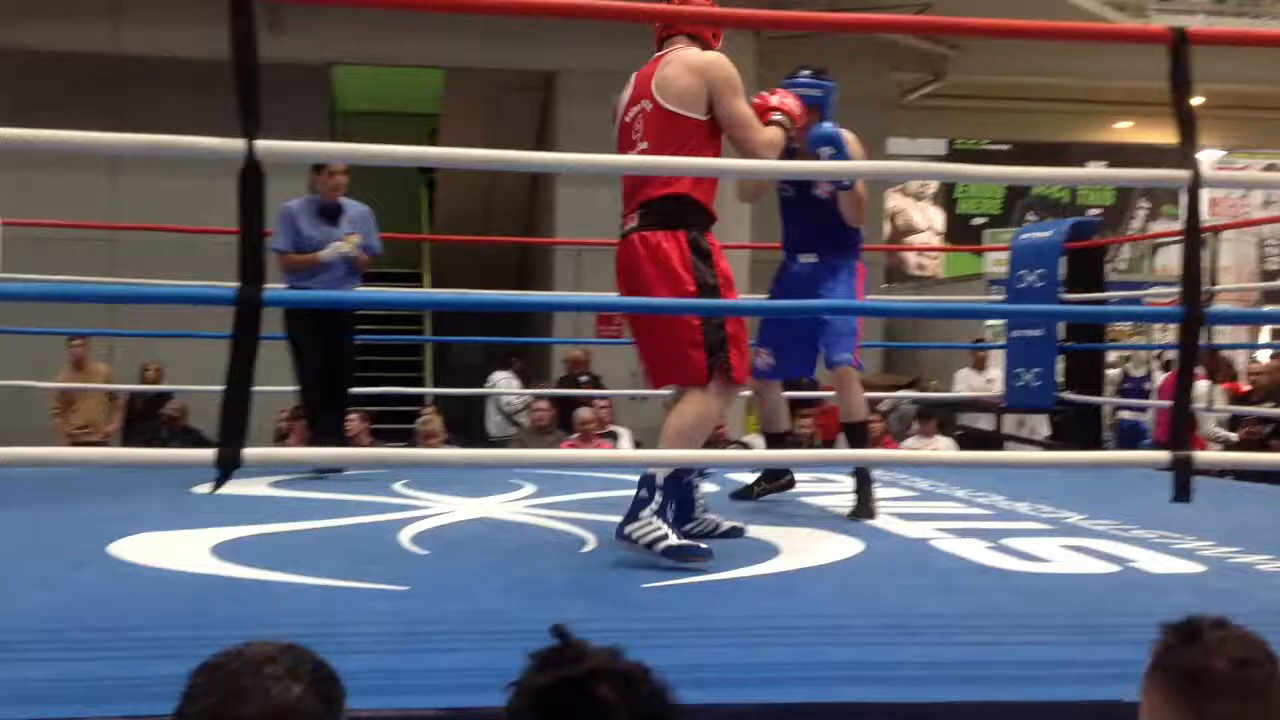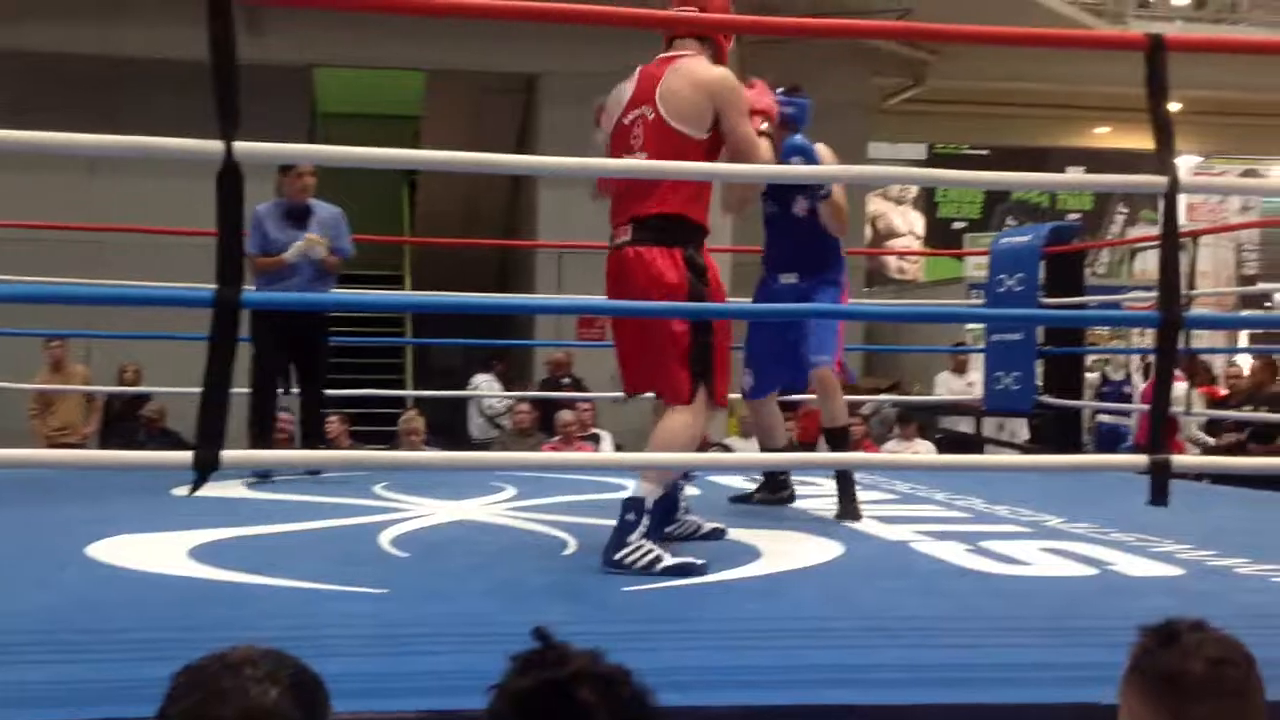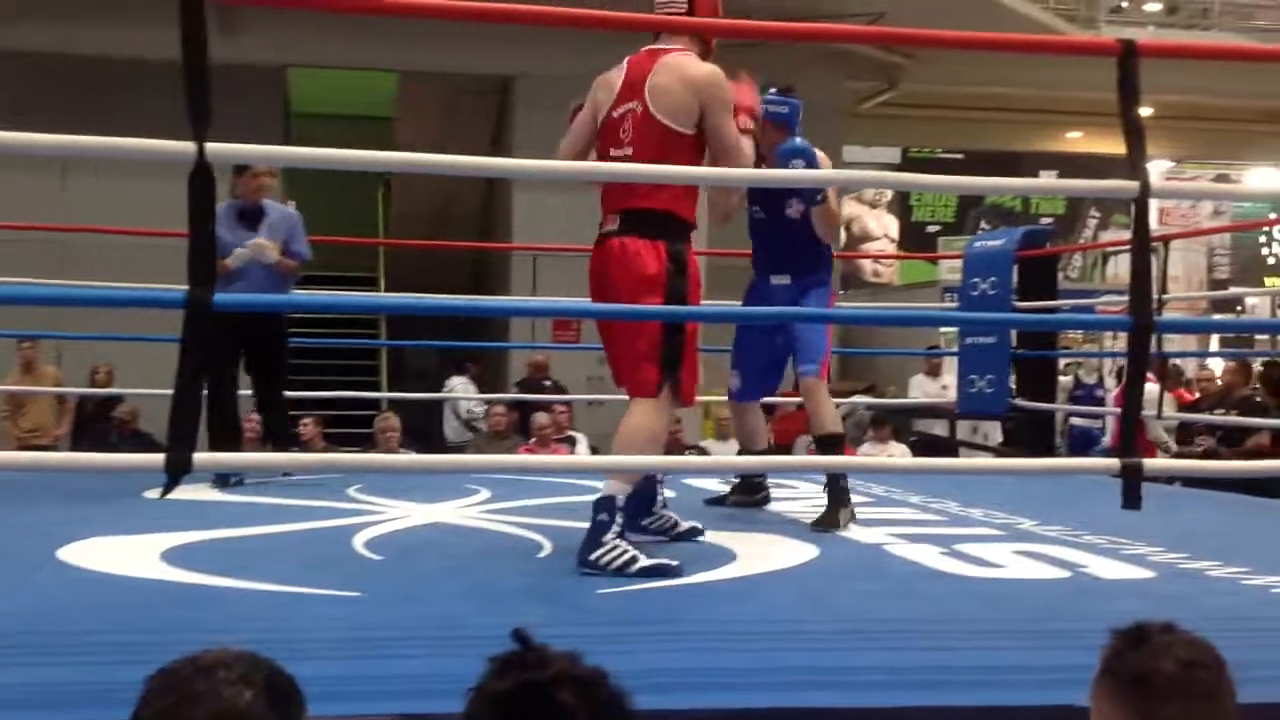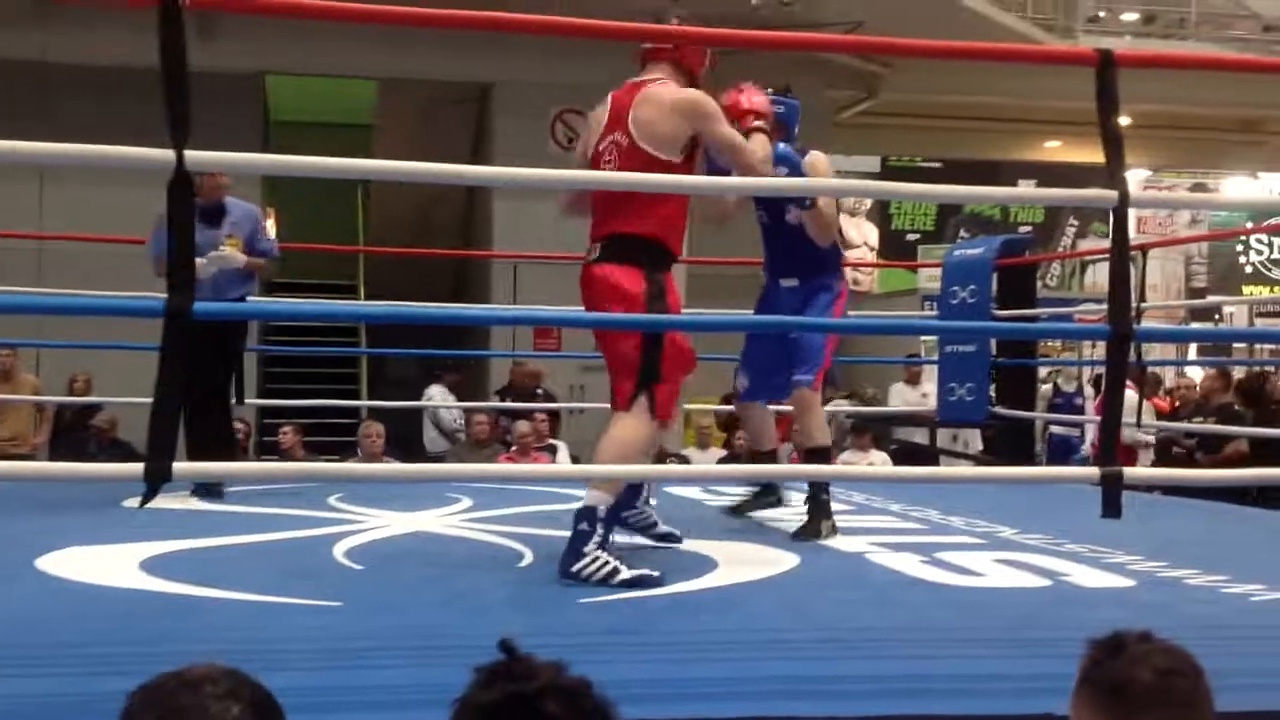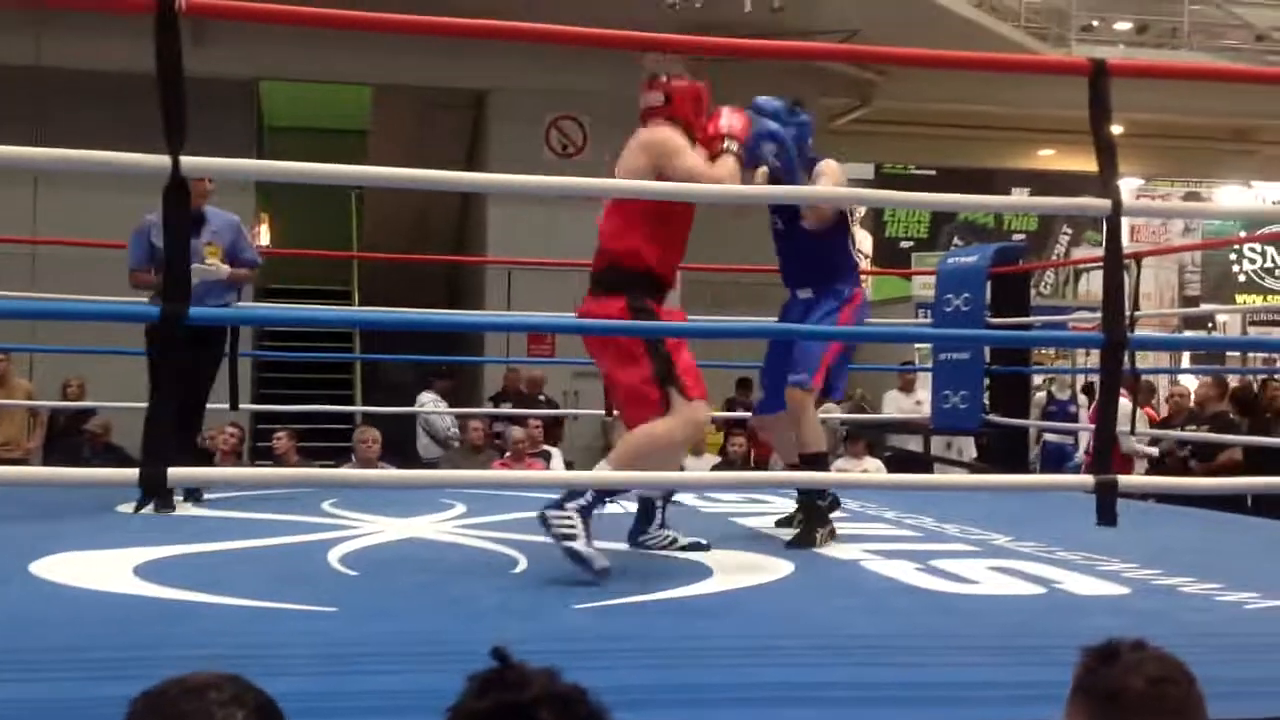
dt=0.2s
person 1, frame 1
left shoulder: (633, 89)
right shoulder: (707, 66)
right elbow: (760, 155)
right wrist: (783, 118)
left hip: (638, 242)
right hip: (678, 239)
left knee: (697, 379)
right knee: (713, 381)
left ankle: (682, 506)
right ankle: (647, 509)
person 1, frame 2
left shoulder: (625, 88)
right shoulder: (715, 80)
left elbow: (602, 186)
right elbow: (752, 176)
right wrist: (762, 121)
left hip: (627, 253)
right hip: (674, 255)
left knee: (677, 392)
right knee: (695, 397)
left ankle: (666, 510)
right ankle: (631, 533)
person 1, frame 3
left shoulder: (612, 76)
right shoulder: (701, 76)
left elbow: (565, 159)
right elbow: (734, 173)
right wrist: (744, 120)
left hip: (610, 243)
right hip: (655, 250)
left knee: (652, 385)
right knee: (661, 393)
left ankle: (645, 505)
right ankle: (604, 534)
person 1, frame 4
left shoulder: (603, 111)
right shoulder: (684, 102)
left elbow: (571, 203)
right elbow: (756, 167)
right wrist: (754, 118)
left hip: (608, 268)
right hip: (638, 277)
left knee: (664, 387)
right knee: (642, 408)
left ankle: (629, 499)
right ankle: (584, 546)
person 1, frame 5
left shoulder: (648, 148)
right shoulder: (663, 142)
right elbow: (723, 189)
right wrist: (732, 142)
left hip: (633, 301)
right hip: (626, 304)
left knee: (675, 413)
right knee: (687, 415)
left ankle: (651, 521)
right ankle: (574, 504)
person 2, frame 1
left shoulder: (843, 142)
right shoulder: (779, 145)
left elbow: (857, 218)
right elbow: (748, 194)
left wrist: (843, 174)
left hip: (837, 268)
right hip: (794, 269)
left knee: (843, 369)
right knee: (764, 375)
left ankle: (864, 481)
right ankle: (778, 469)
person 2, frame 2
left shoulder: (819, 156)
left elbow: (839, 227)
left wrist: (819, 185)
left hip: (821, 284)
right hip: (776, 285)
left knee: (823, 373)
right knee: (757, 390)
left ankle: (846, 485)
right ankle: (777, 481)
person 2, frame 3
left shoulder: (812, 159)
left elbow: (830, 233)
left wrist: (814, 189)
left hip: (811, 287)
right hip: (765, 288)
left knee: (811, 380)
right knee: (744, 393)
left ankle: (839, 496)
right ankle: (752, 483)
person 2, frame 4
left shoulder: (814, 163)
left elbow: (826, 234)
left wrist: (806, 191)
right wrist: (715, 169)
left hip: (821, 289)
right hip: (779, 291)
left knee: (803, 391)
right knee: (750, 394)
left ankle: (821, 509)
right ankle: (768, 484)
person 2, frame 5
left shoulder: (827, 173)
right shoulder: (769, 174)
left elbow: (819, 214)
left wrist: (785, 163)
left hip: (837, 300)
right hip: (800, 303)
left knee: (798, 394)
right knee: (769, 413)
left ankle: (818, 516)
right ankle: (814, 493)
person 3, frame 1
left shoulder: (360, 213)
right shoulder: (293, 211)
left elbow: (366, 264)
right elbow: (286, 262)
left wrist: (354, 254)
right wrist: (324, 255)
left hip: (340, 304)
right hip: (303, 304)
left knee: (338, 379)
right knee: (311, 378)
left ankle: (333, 448)
right ankle: (318, 444)
person 3, frame 2
left shoulder: (331, 215)
right shoulder: (263, 214)
left elbow: (338, 266)
right elbow: (256, 265)
left wrist: (320, 254)
right wrist: (290, 256)
left hip: (312, 309)
right hip: (270, 309)
left knee: (313, 383)
right knee: (265, 381)
left ankle: (314, 453)
right ankle: (261, 453)
person 3, frame 3
left shoulder: (287, 218)
right shoulder: (217, 217)
left elbow: (294, 270)
left wrist: (272, 258)
right wrist: (232, 262)
left hip: (267, 315)
right hip: (224, 313)
left knee: (270, 387)
right knee: (221, 389)
left ankle: (281, 454)
person 3, frame 4
left shoulder: (248, 214)
left elbow: (265, 265)
right elbow: (161, 267)
left wrist: (240, 261)
right wrist: (193, 268)
left knee: (216, 392)
right knee: (193, 394)
person 3, frame 5
left shoulder: (229, 224)
right shoulder: (151, 225)
left elbow: (249, 274)
right elbow: (136, 278)
left wrist: (224, 272)
left hip: (209, 324)
left knee: (189, 404)
left ankle: (166, 484)
